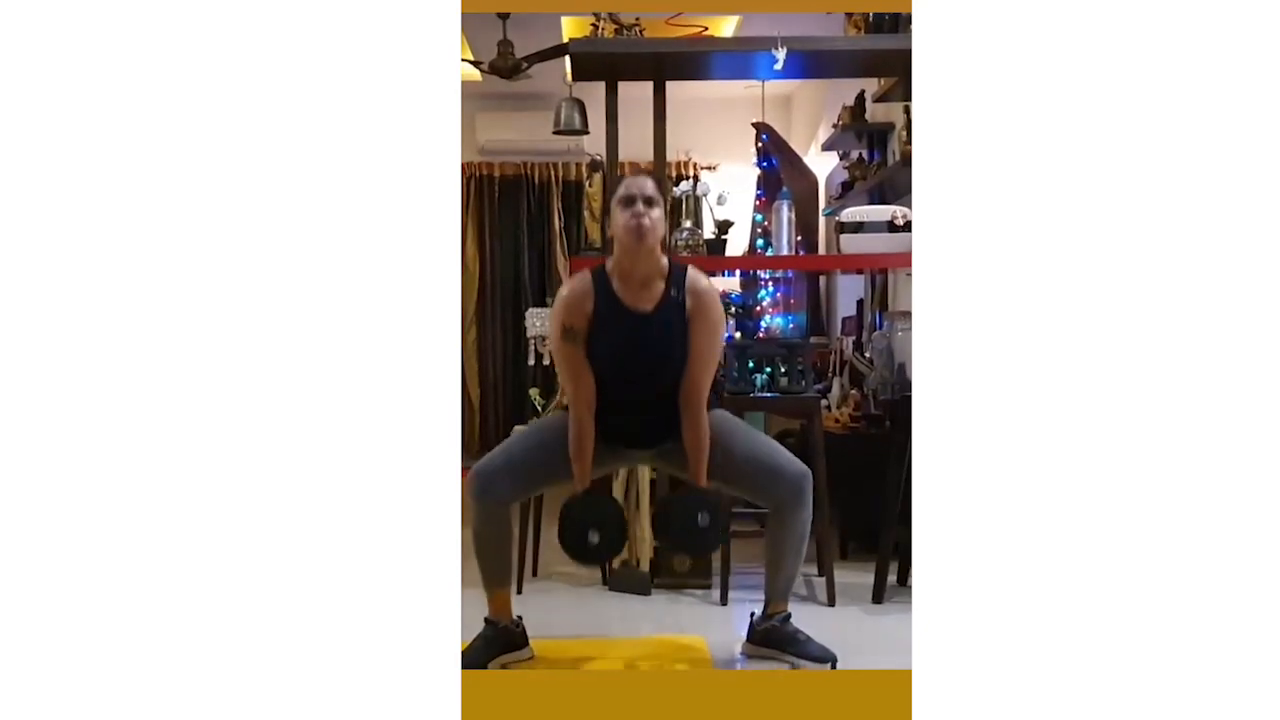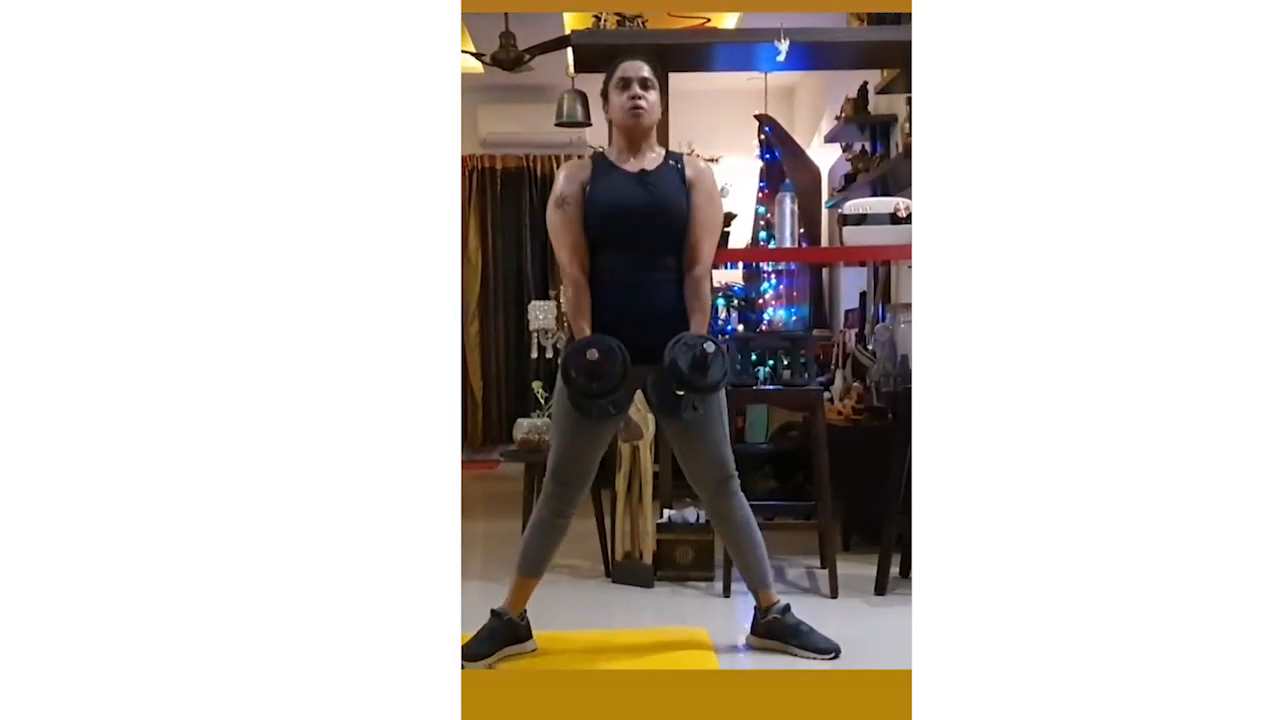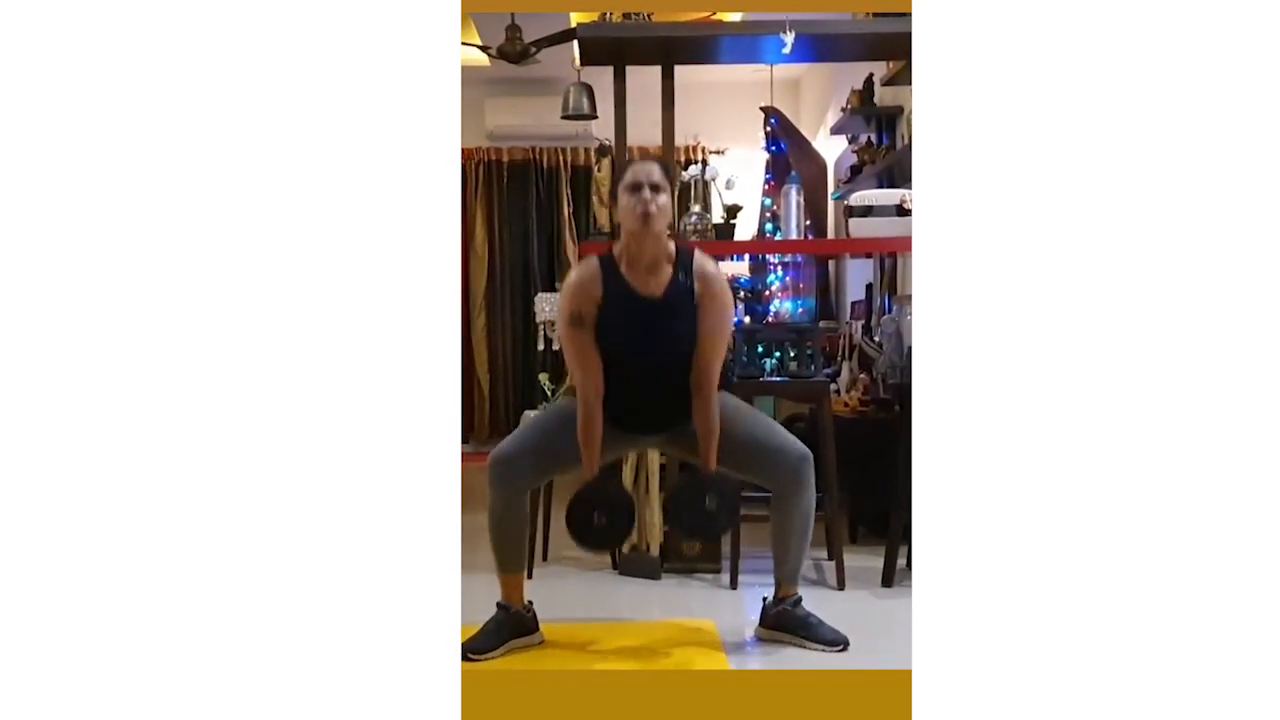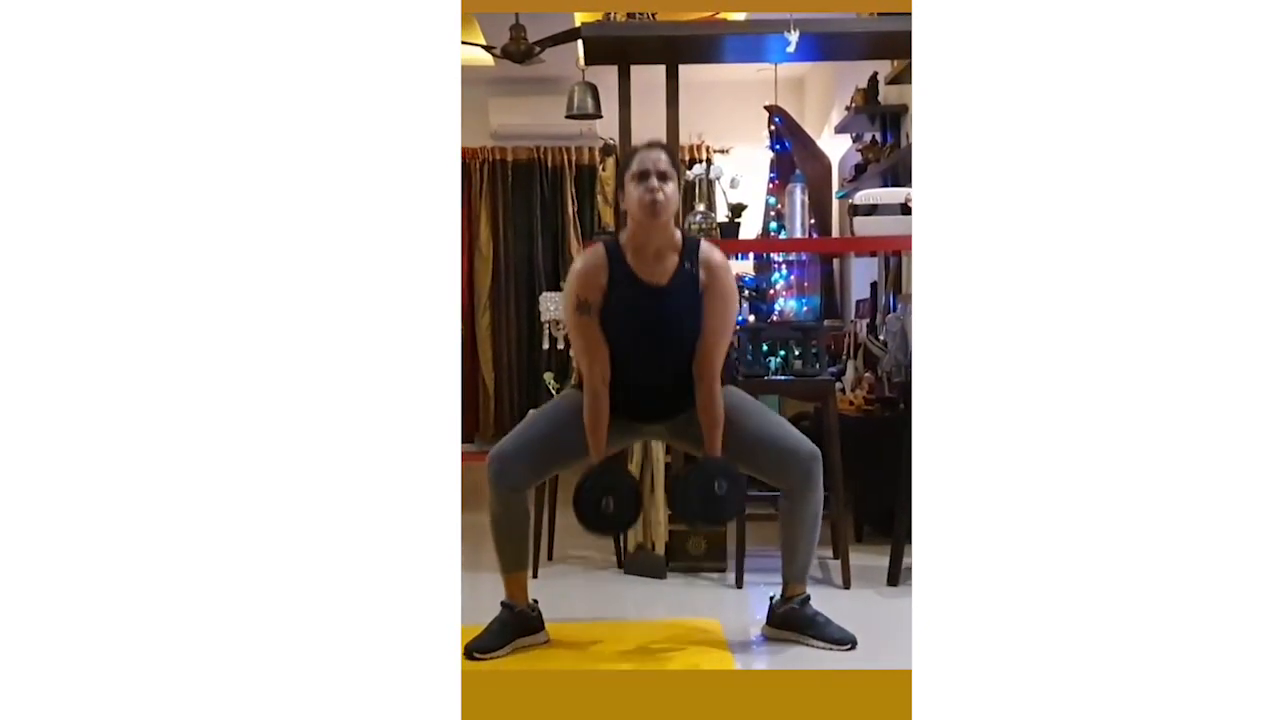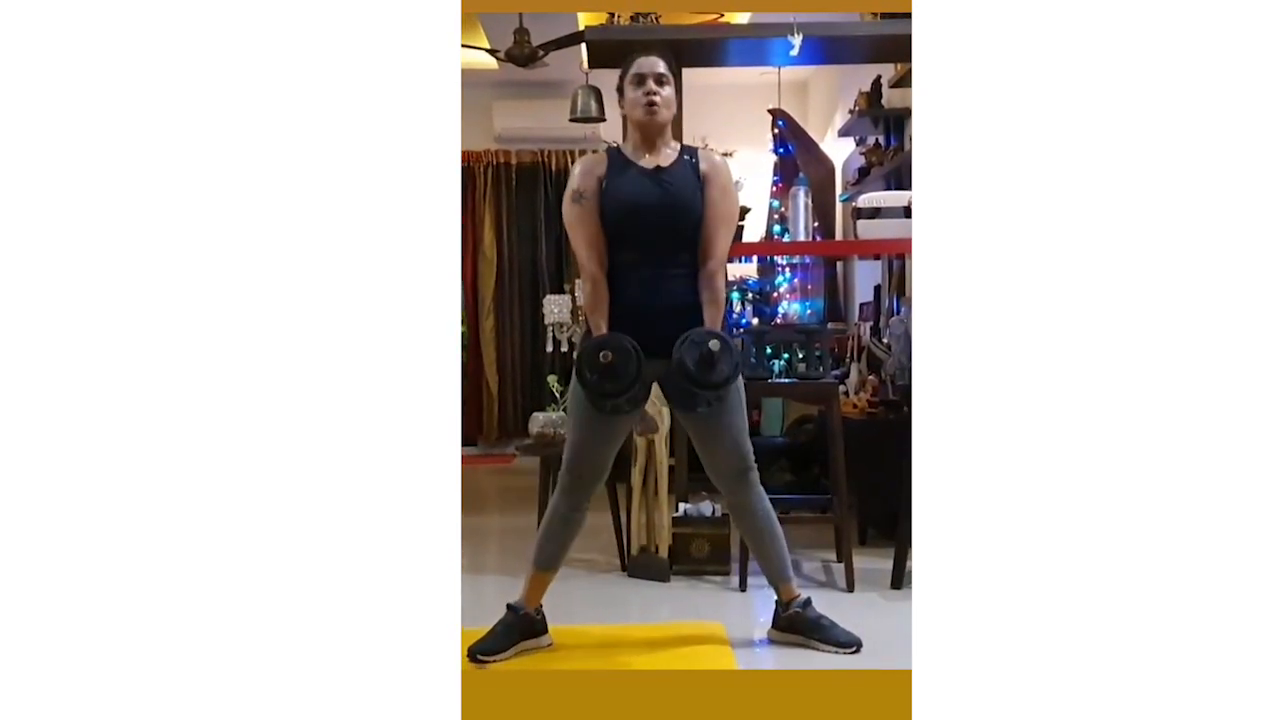
dt=0.7s
person 1, frame 1
left shoulder: (698, 294)
right shoulder: (578, 298)
left elbow: (694, 402)
right elbow: (581, 411)
left wrist: (699, 490)
right wrist: (582, 492)
left hip: (674, 428)
right hip: (603, 429)
left knee: (793, 482)
right knee: (487, 483)
left ankle: (772, 624)
right ankle: (503, 628)
person 1, frame 2
left shoulder: (692, 174)
right shoulder: (577, 177)
left elbow: (699, 268)
right elbow: (573, 272)
left knee: (719, 484)
right knee: (563, 487)
left ankle: (772, 616)
right ankle: (510, 620)
person 1, frame 3
left shoulder: (705, 276)
right shoulder: (586, 283)
left elbow: (705, 382)
right elbow: (589, 393)
left wrist: (708, 469)
right wrist: (590, 477)
left hip: (685, 413)
right hip: (612, 416)
left knee: (796, 464)
right knee: (505, 467)
left ankle: (783, 606)
right ankle: (515, 613)
person 1, frame 4
left shoulder: (711, 266)
right shoulder: (593, 267)
left elbow: (709, 368)
right elbow: (595, 372)
left wrist: (714, 461)
right wrist: (598, 461)
left hip: (689, 401)
right hip: (613, 404)
left knee: (802, 462)
right knee: (505, 466)
left ankle: (792, 607)
right ankle: (518, 614)
person 1, frame 5
left shoulder: (708, 168)
right shoulder: (593, 171)
left elbow: (713, 264)
right elbow: (592, 269)
right wrist: (601, 344)
right hip: (620, 343)
left knee: (739, 476)
right knee: (577, 480)
left ankle: (792, 610)
right ankle: (525, 615)
